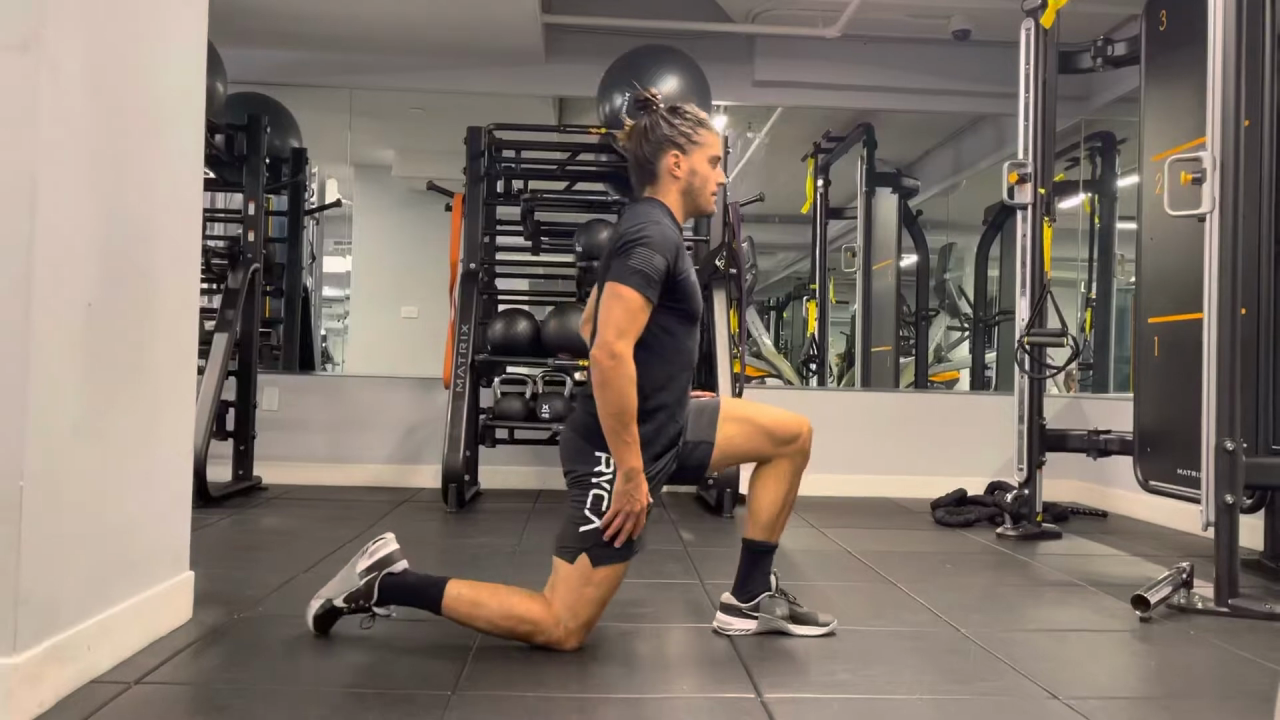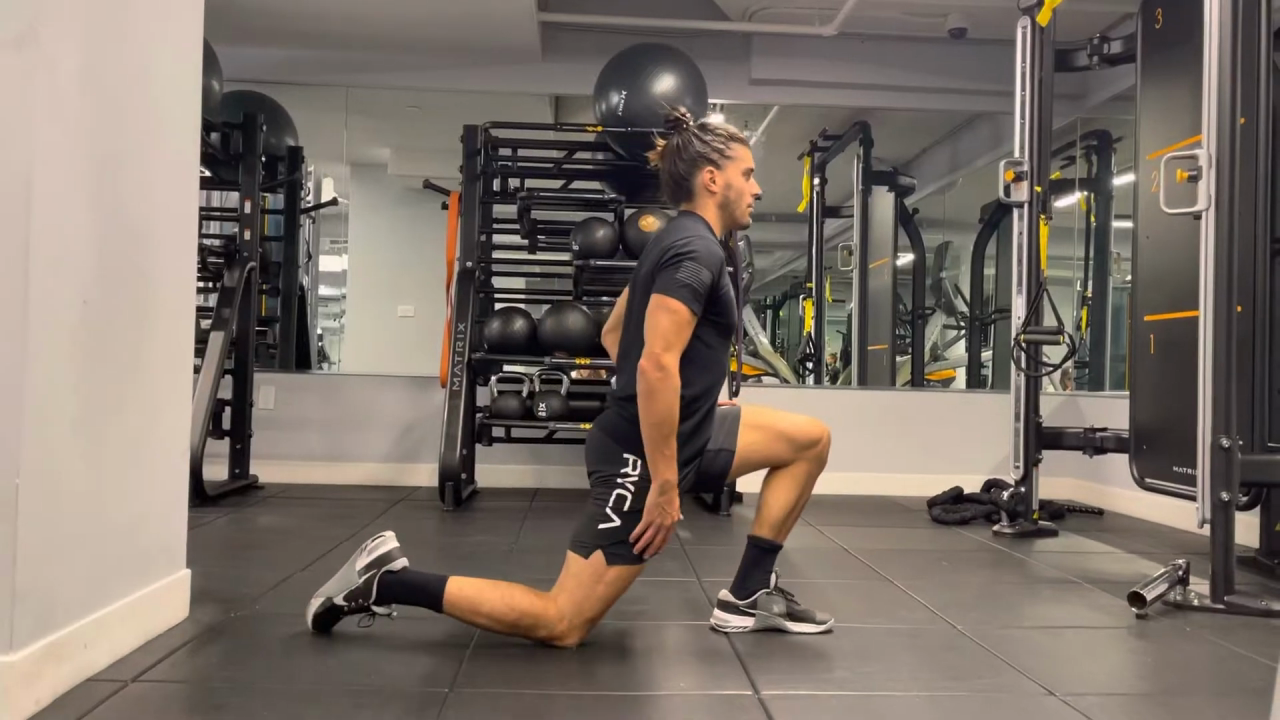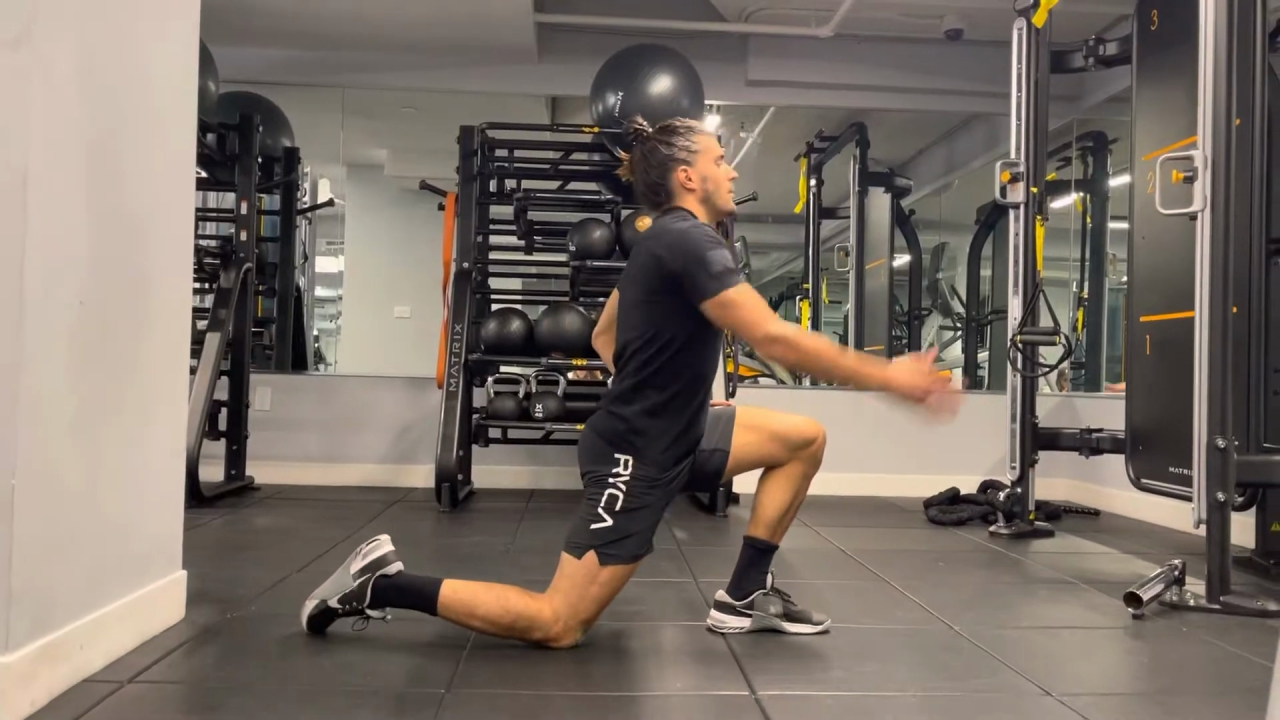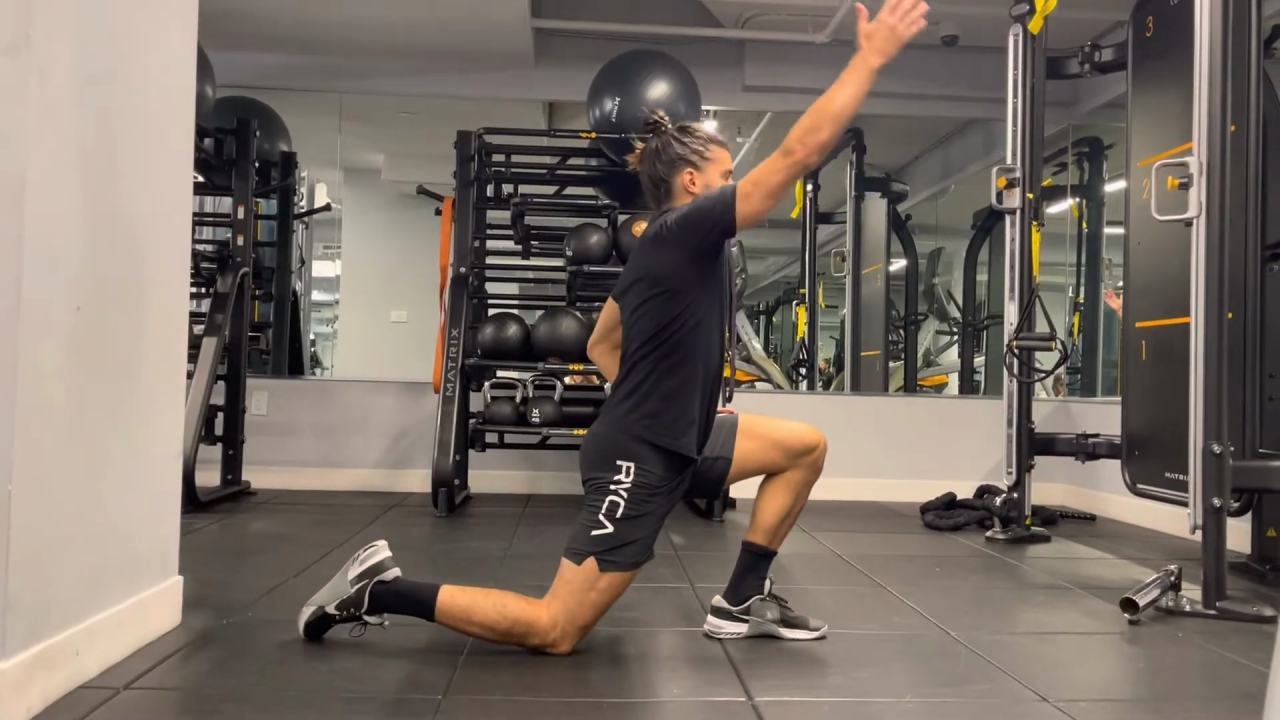
dt=0.5s
person 1, frame 1
left shoulder: (650, 229)
right shoulder: (653, 236)
left elbow: (591, 326)
right elbow: (610, 351)
right wrist: (631, 472)
left hip: (661, 424)
right hip: (621, 444)
left knee: (791, 435)
right knee: (562, 628)
left ankle: (750, 598)
right ankle: (386, 583)
person 1, frame 2
left shoulder: (680, 241)
right shoulder: (697, 251)
left elbow: (614, 333)
right elbow: (657, 365)
right wrist: (665, 485)
left hip: (677, 432)
right hip: (643, 452)
left knee: (810, 440)
right knee: (562, 623)
left ankle: (749, 594)
right ankle: (385, 583)
person 1, frame 3
left shoulder: (666, 242)
right shoulder: (688, 242)
left elbow: (603, 335)
right elbow: (774, 337)
right wrist: (884, 375)
left hip: (664, 434)
right hip: (635, 455)
left knee: (803, 438)
right knee: (557, 625)
left ankle: (743, 596)
right ankle: (388, 585)
person 1, frame 4
left shoulder: (665, 247)
right shoulder: (686, 234)
left elbow: (601, 344)
right elbow: (798, 153)
right wrist: (872, 54)
left hip: (669, 440)
right hip: (640, 460)
left knee: (804, 446)
right knee: (556, 628)
left ankle: (741, 602)
right ankle: (382, 592)
